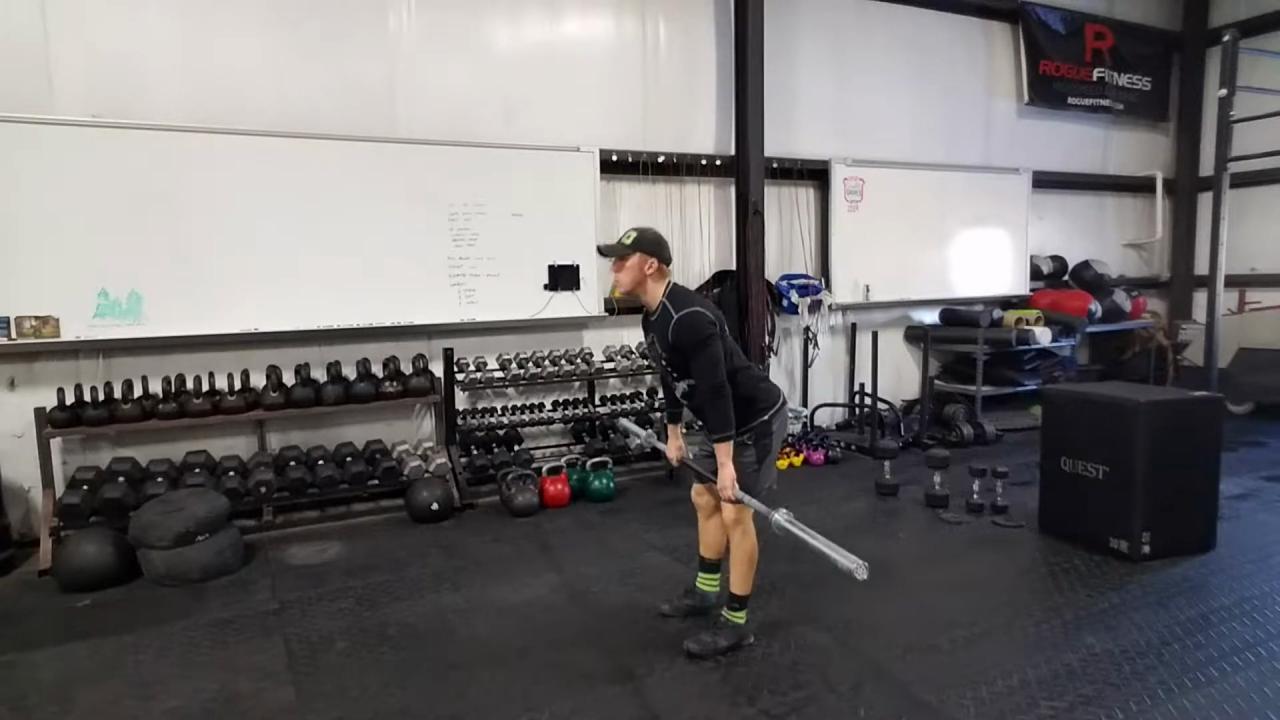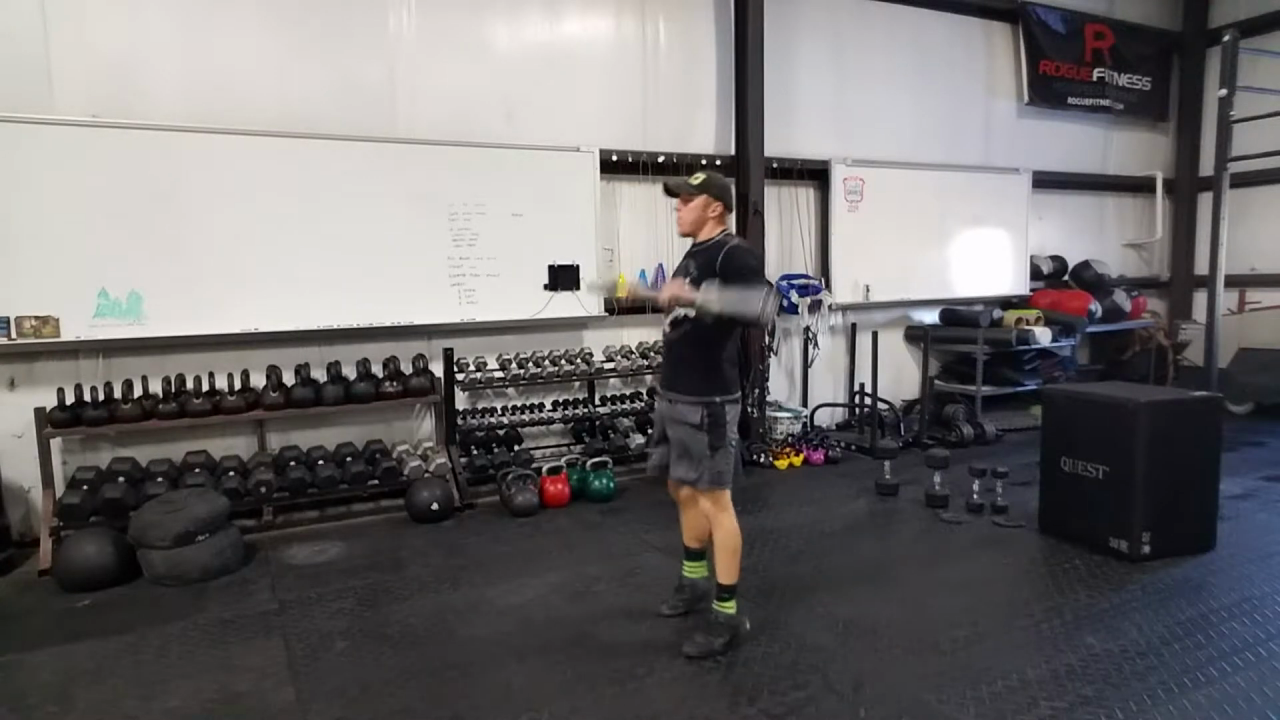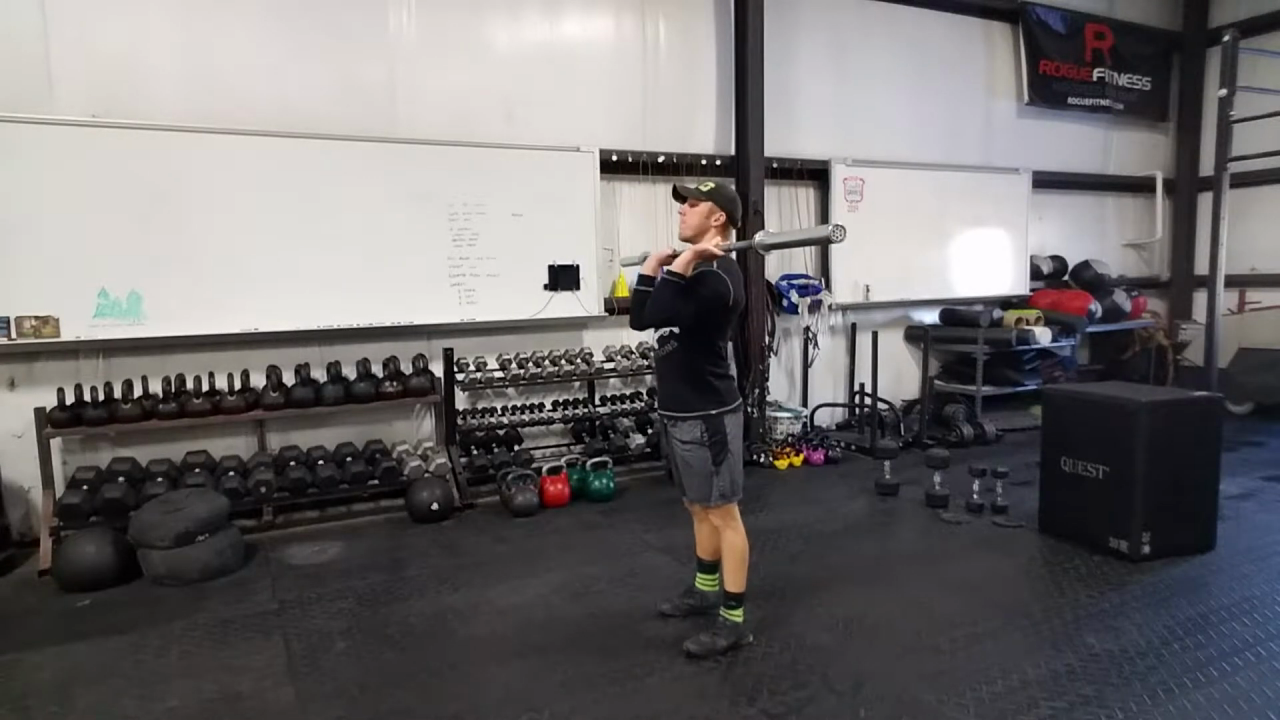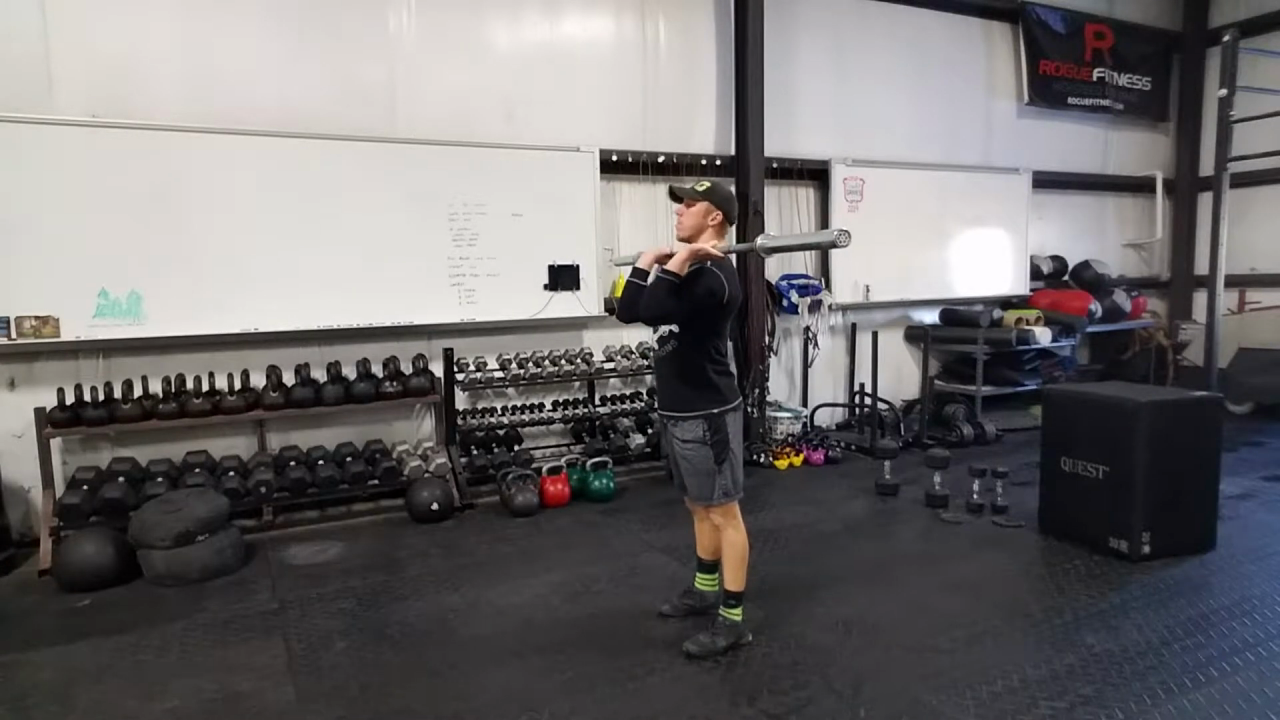
dt=0.5s
person 1, frame 1
left shoulder: (688, 318)
right shoulder: (653, 317)
left elbow: (716, 391)
right elbow: (673, 381)
left wrist: (725, 463)
right wrist: (674, 434)
left hip: (754, 416)
right hip: (724, 419)
left knee: (734, 513)
right knee: (703, 499)
left ankle: (735, 623)
right ankle: (705, 592)
person 1, frame 2
left shoulder: (733, 254)
right shoulder: (695, 254)
left wrist: (689, 296)
right wrist: (665, 296)
left hip: (707, 399)
right hip: (672, 394)
left knee: (714, 502)
right knee: (684, 491)
left ankle: (727, 614)
right ankle: (695, 583)
person 1, frame 3
left shoulder: (716, 278)
right shoulder: (693, 271)
left elbow: (653, 315)
right elbow: (640, 317)
left wrist: (683, 263)
right wrist: (653, 267)
left hip: (708, 414)
right hip: (678, 411)
left knee: (722, 512)
right knee: (698, 507)
left ankle: (733, 621)
right ankle: (705, 590)
person 1, frame 4
left shoulder: (712, 276)
right shoulder: (690, 271)
left elbow: (650, 310)
right elbow: (628, 310)
left wrist: (680, 260)
right wrist: (647, 261)
left hip: (709, 413)
right hip: (678, 410)
left knee: (722, 511)
right knee: (699, 507)
left ankle: (732, 620)
right ankle: (704, 590)
